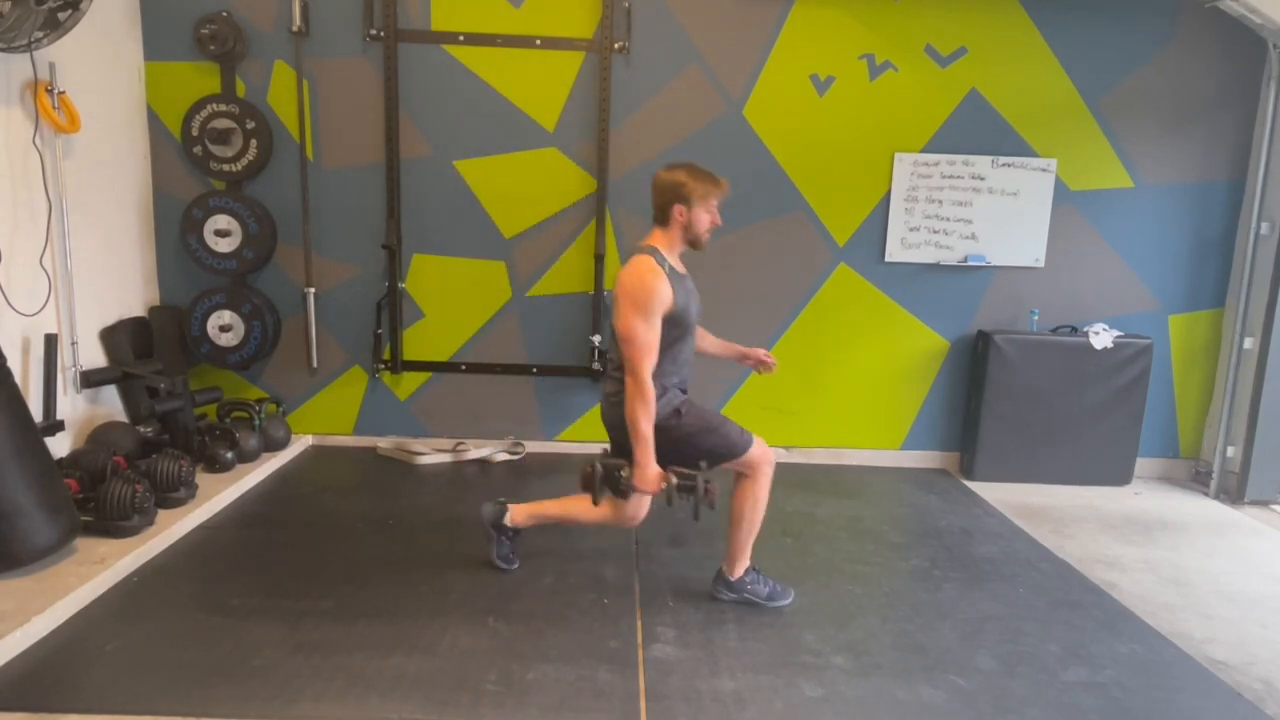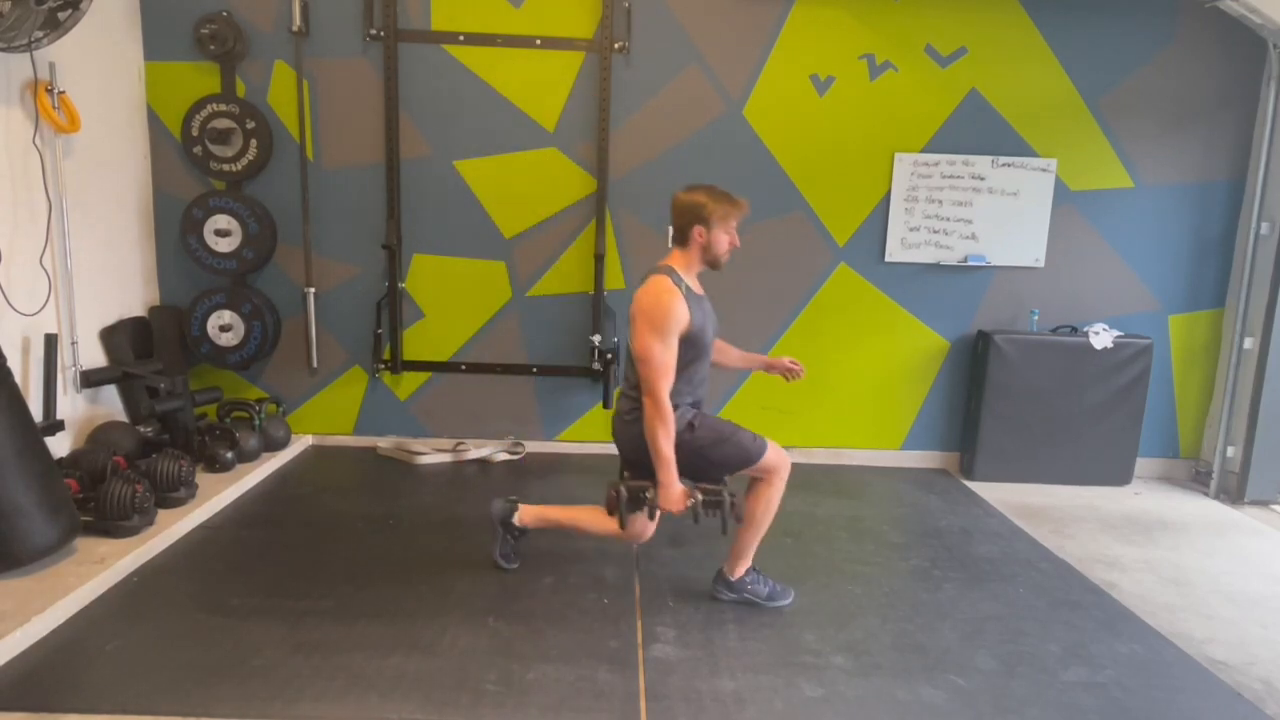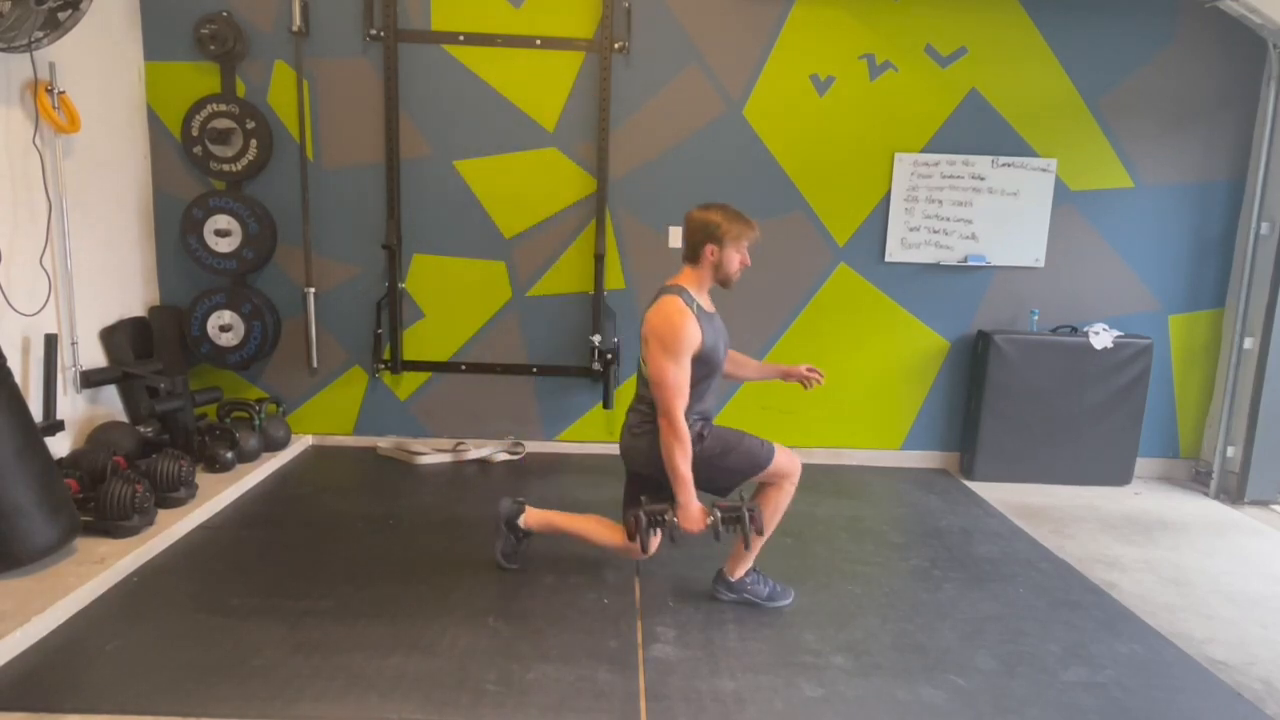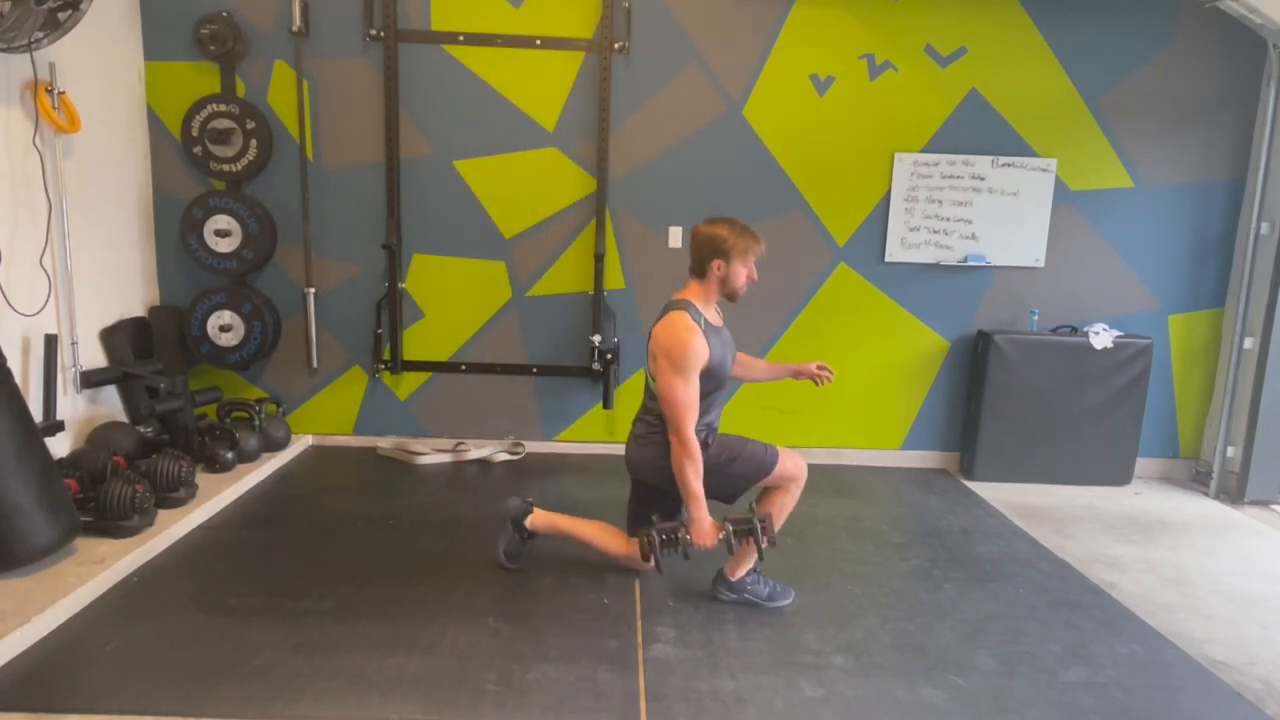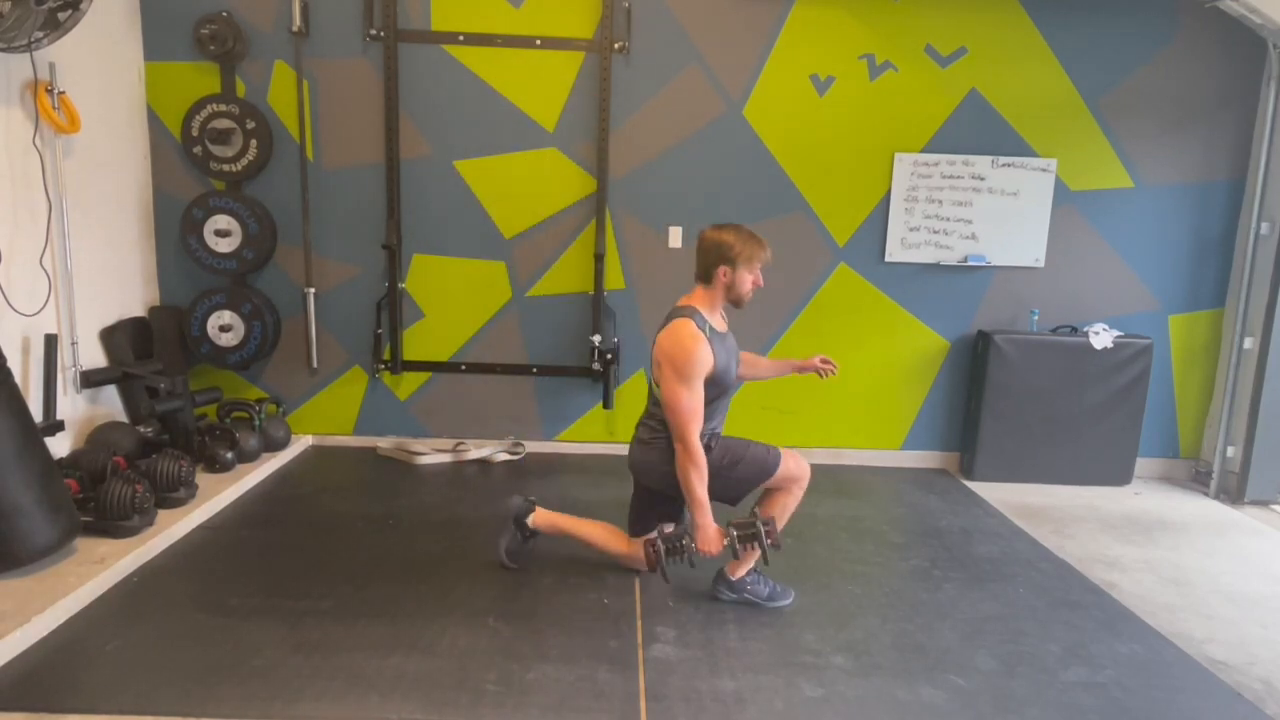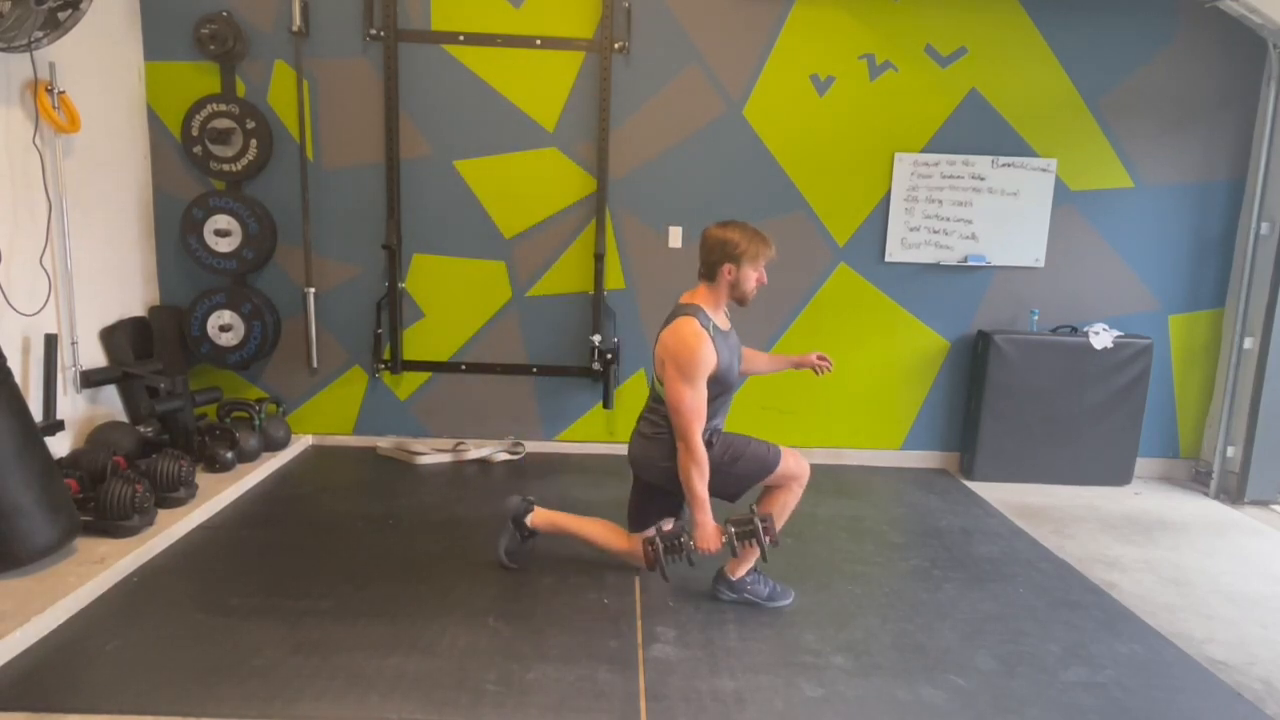
dt=0.1s
person 1, frame 1
left shoulder: (668, 262)
right shoulder: (647, 277)
right elbow: (639, 377)
left wrist: (738, 351)
right wrist: (644, 459)
left hip: (658, 402)
right hip: (655, 409)
left knee: (627, 513)
right knee: (758, 461)
left ankle: (508, 518)
right ankle: (736, 576)
person 1, frame 2
left shoulder: (686, 281)
right shoulder: (664, 298)
left elbow: (703, 346)
right elbow: (657, 398)
left wrist: (764, 363)
right wrist: (667, 478)
left hip: (671, 419)
right hip: (658, 425)
left knee: (634, 530)
right knee: (776, 465)
left ankle: (515, 517)
right ankle: (736, 576)
person 1, frame 3
left shoulder: (695, 297)
right shoulder: (675, 317)
left elbow: (718, 359)
right elbow: (672, 419)
left wrist: (781, 371)
right wrist: (686, 500)
left hip: (651, 440)
right hip: (663, 442)
left knee: (637, 546)
right knee: (787, 469)
left ankle: (523, 519)
right ankle: (737, 576)
person 1, frame 4
left shoulder: (705, 309)
right shoulder: (682, 333)
left elbow: (727, 364)
right elbow: (682, 435)
left wrist: (793, 370)
right wrist: (698, 513)
left hip: (656, 450)
right hip: (666, 452)
left knee: (638, 555)
right knee: (792, 472)
left ankle: (528, 519)
right ankle: (737, 576)
person 1, frame 5
left shoulder: (709, 314)
right shoulder: (687, 340)
left elbow: (732, 365)
right elbow: (687, 444)
left wrist: (797, 365)
right wrist: (703, 522)
left hip: (659, 454)
right hip: (670, 458)
left knee: (639, 555)
right knee: (795, 472)
left ankle: (531, 518)
right ankle: (738, 576)
person 1, frame 6
left shoulder: (711, 310)
right shoulder: (690, 339)
left elbow: (733, 358)
right elbow: (689, 442)
left wrist: (794, 361)
right wrist: (703, 519)
left hip: (661, 448)
right hip: (670, 452)
left knee: (639, 550)
right knee: (795, 471)
left ankle: (530, 518)
right ankle: (737, 576)
